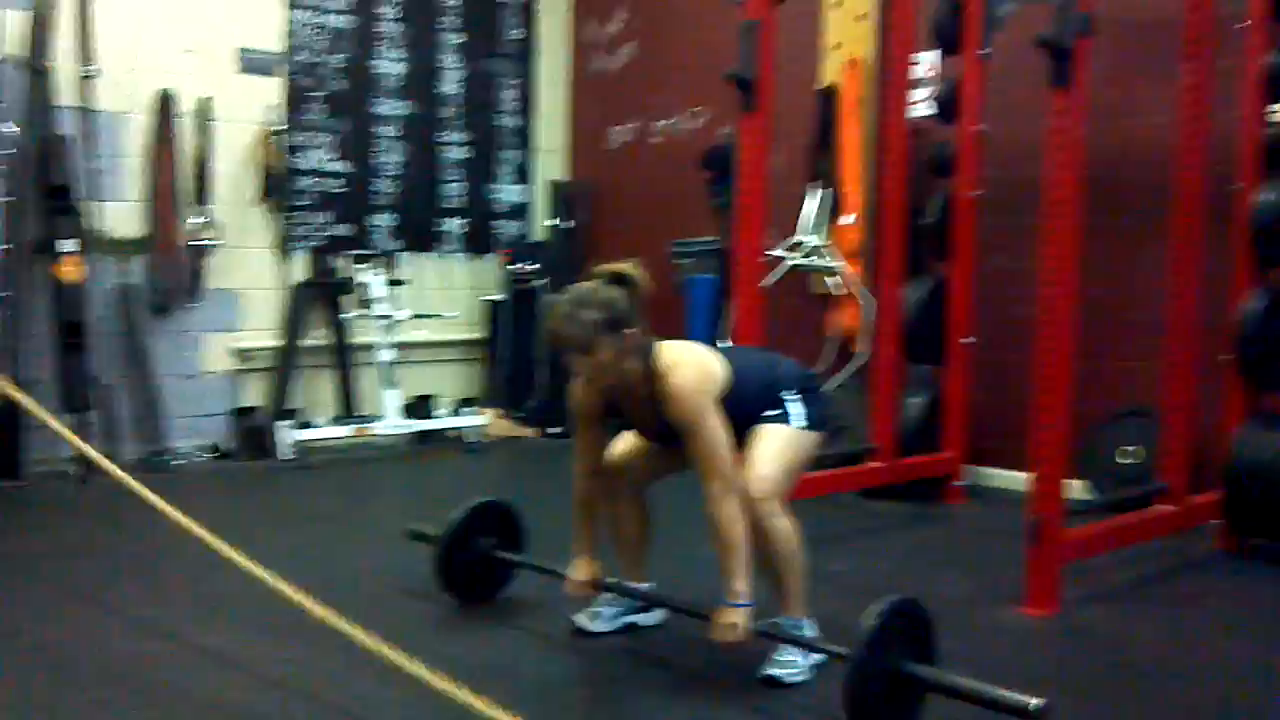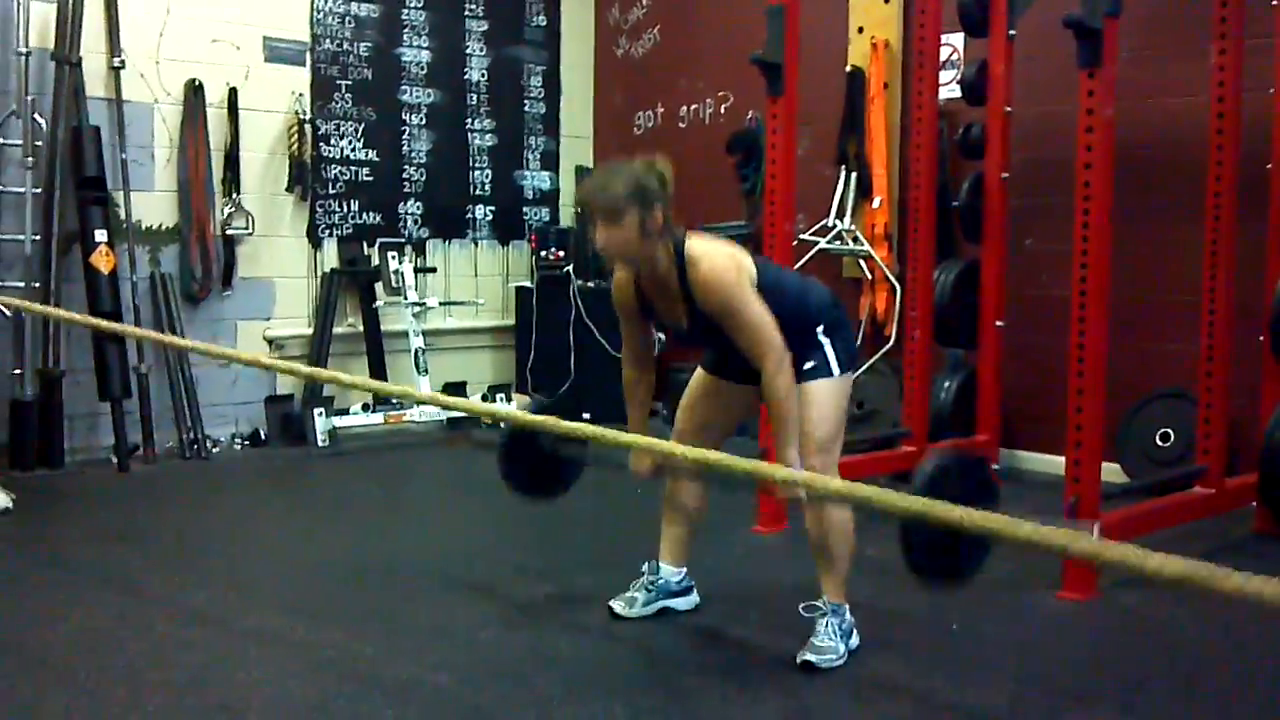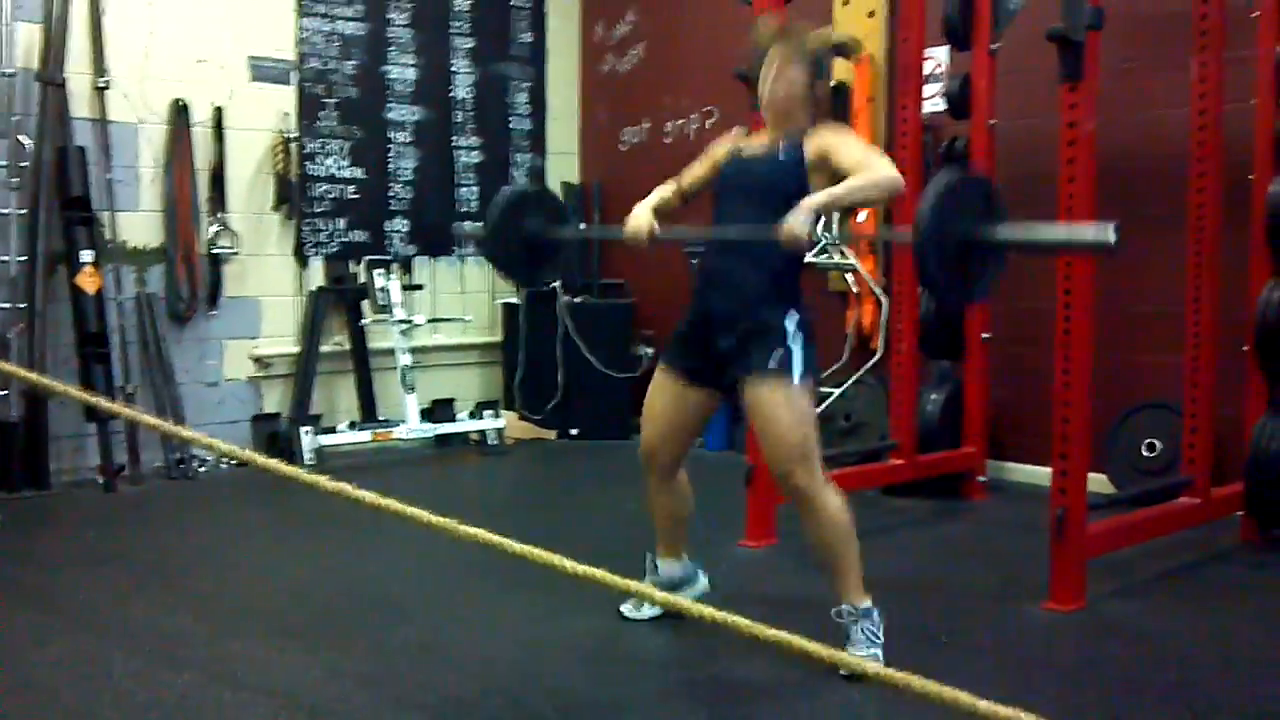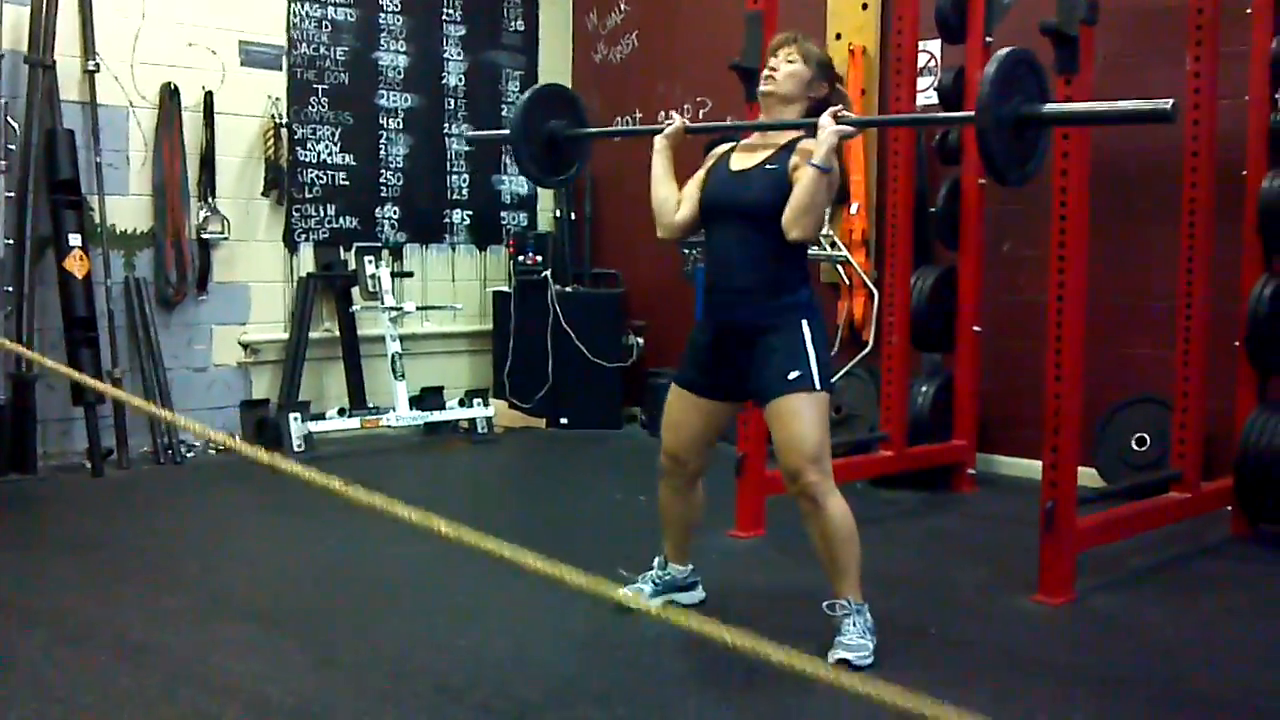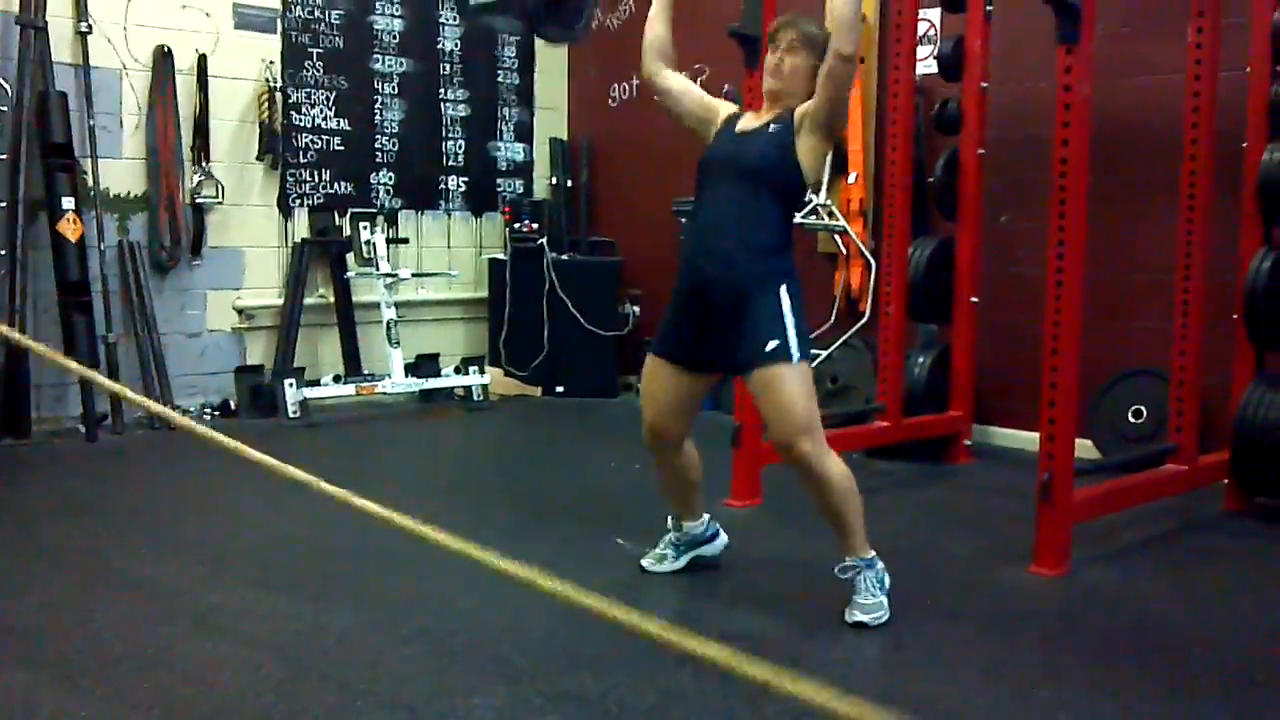
dt=1s
person 1, frame 1
left shoulder: (680, 380)
right shoulder: (588, 390)
left elbow: (723, 491)
right elbow: (589, 472)
left wrist: (737, 599)
right wrist: (583, 555)
left hip: (784, 397)
right hip: (723, 405)
left knee: (756, 494)
right knee: (618, 469)
left ankle: (798, 628)
right ankle: (635, 595)
person 1, frame 2
left shoulder: (710, 268)
right shoulder: (627, 279)
left elbow: (775, 360)
right elbow: (636, 359)
left wrist: (791, 455)
right wrist: (641, 439)
left hip: (813, 330)
right hip: (735, 346)
left knee: (815, 466)
right knee: (686, 451)
left ankle: (835, 616)
right ankle: (670, 579)
person 1, frame 3
left shoulder: (822, 144)
right shoulder: (735, 147)
left elbow: (886, 179)
right elbow: (679, 190)
left wrist: (816, 203)
right wrist: (645, 209)
left hip: (769, 323)
right hip: (704, 319)
left knee: (798, 474)
right knee: (655, 453)
left ankle: (858, 612)
right ankle: (676, 573)
person 1, frame 4
left shoulder: (809, 152)
right shoulder: (721, 154)
left elbow: (798, 229)
right elbow: (670, 224)
left wrist: (825, 149)
right wrist: (663, 147)
left hip: (785, 331)
right hip: (717, 331)
left knee: (807, 477)
right knee: (677, 461)
left ankle: (852, 611)
right ankle: (677, 573)
person 1, frame 5
left shoulder: (812, 125)
right shoulder: (726, 119)
left elbow: (843, 58)
right elbow: (655, 69)
left hip: (763, 297)
right hip: (695, 296)
left knee: (801, 445)
right knee: (660, 432)
left ankle: (865, 567)
right ankle: (694, 528)
